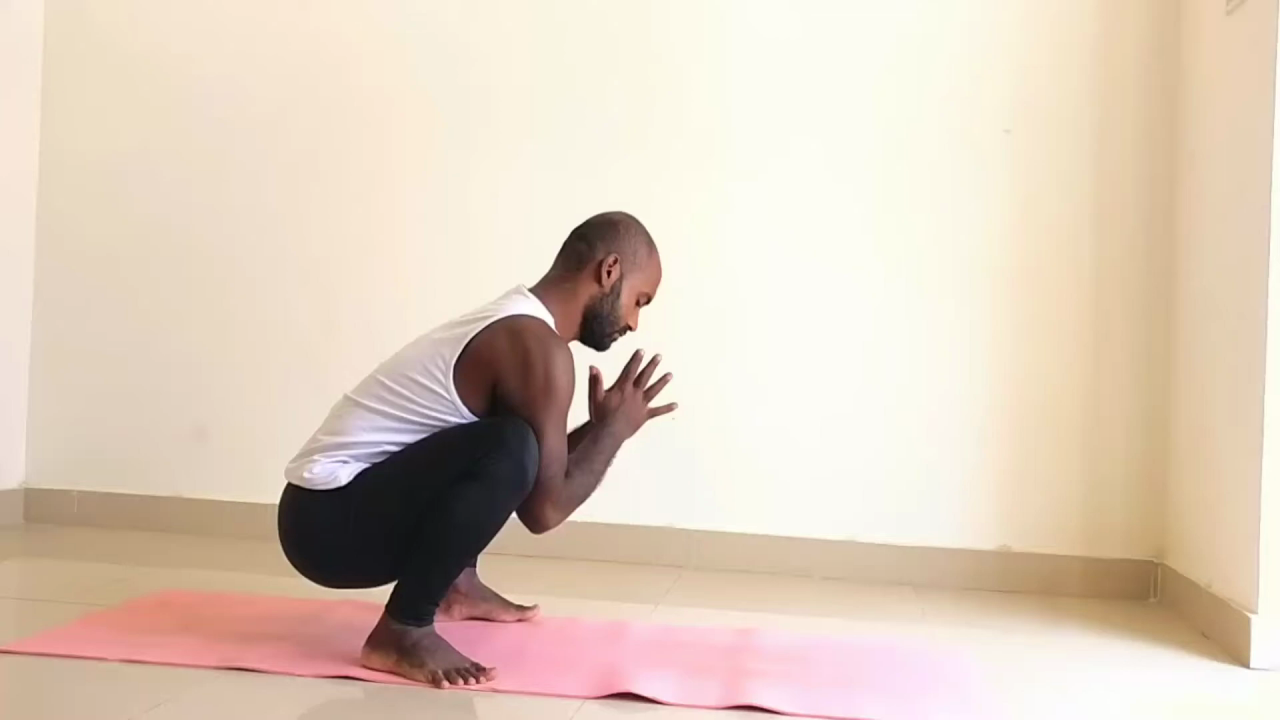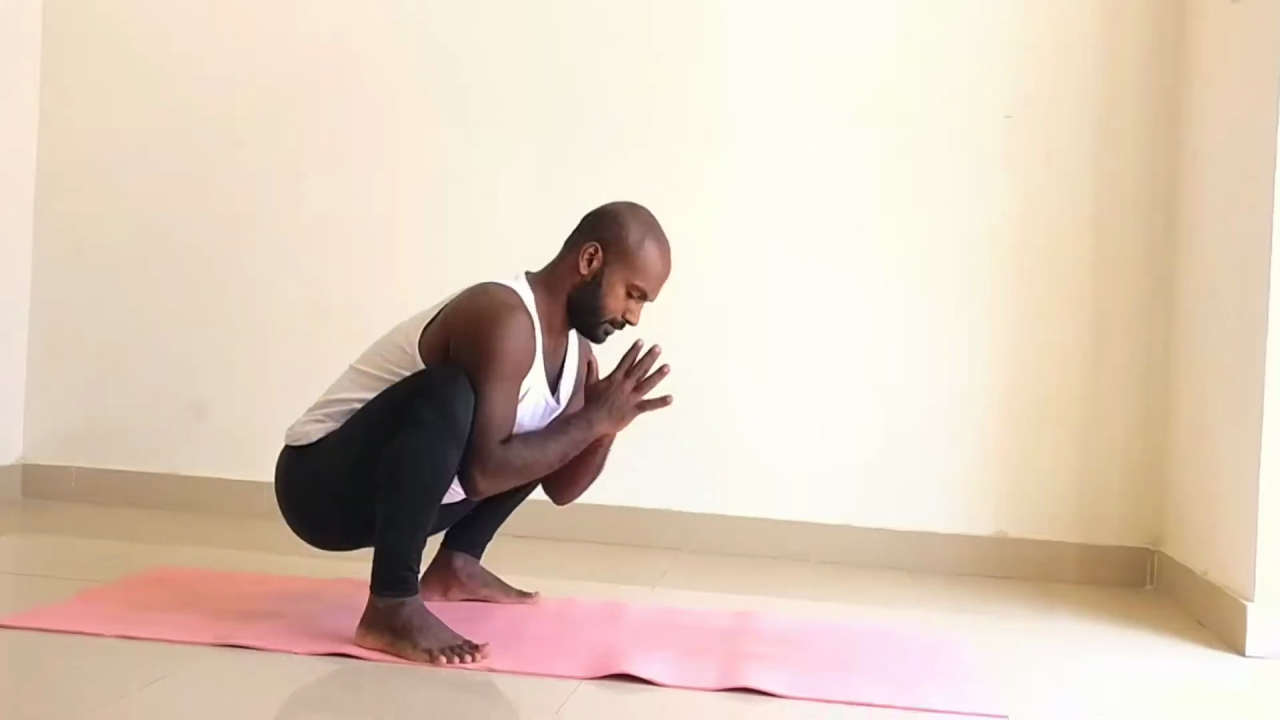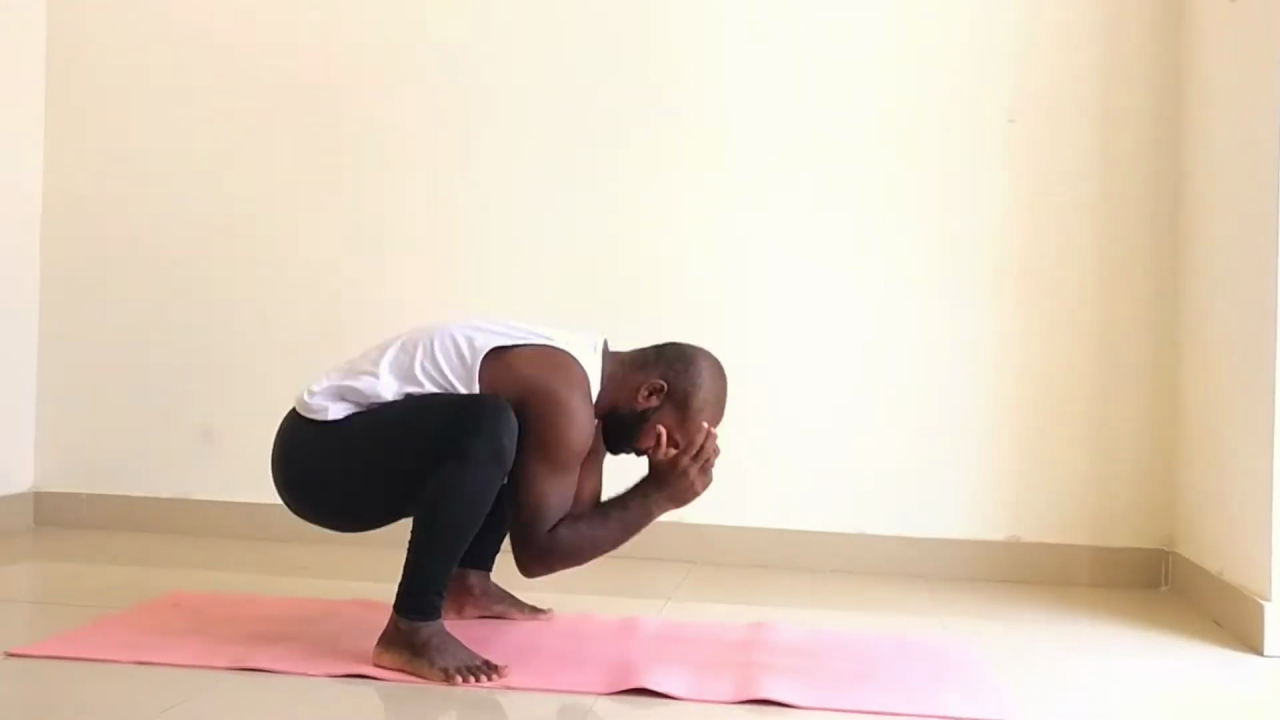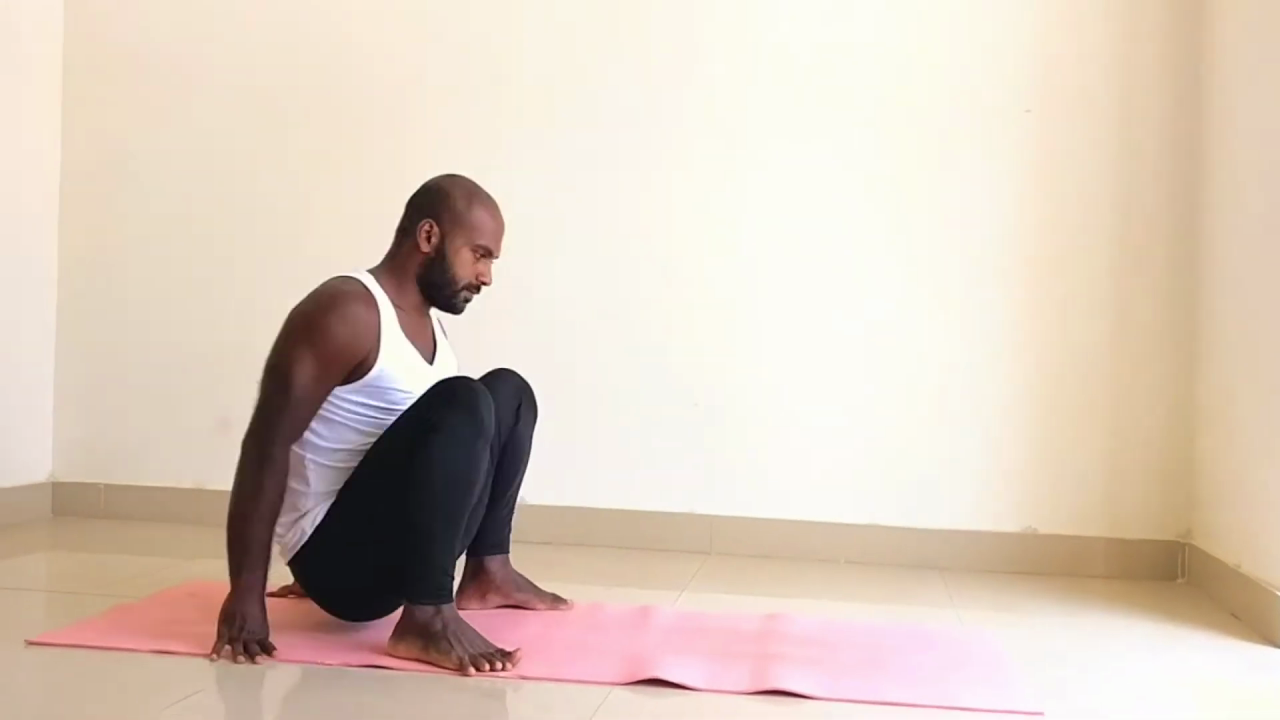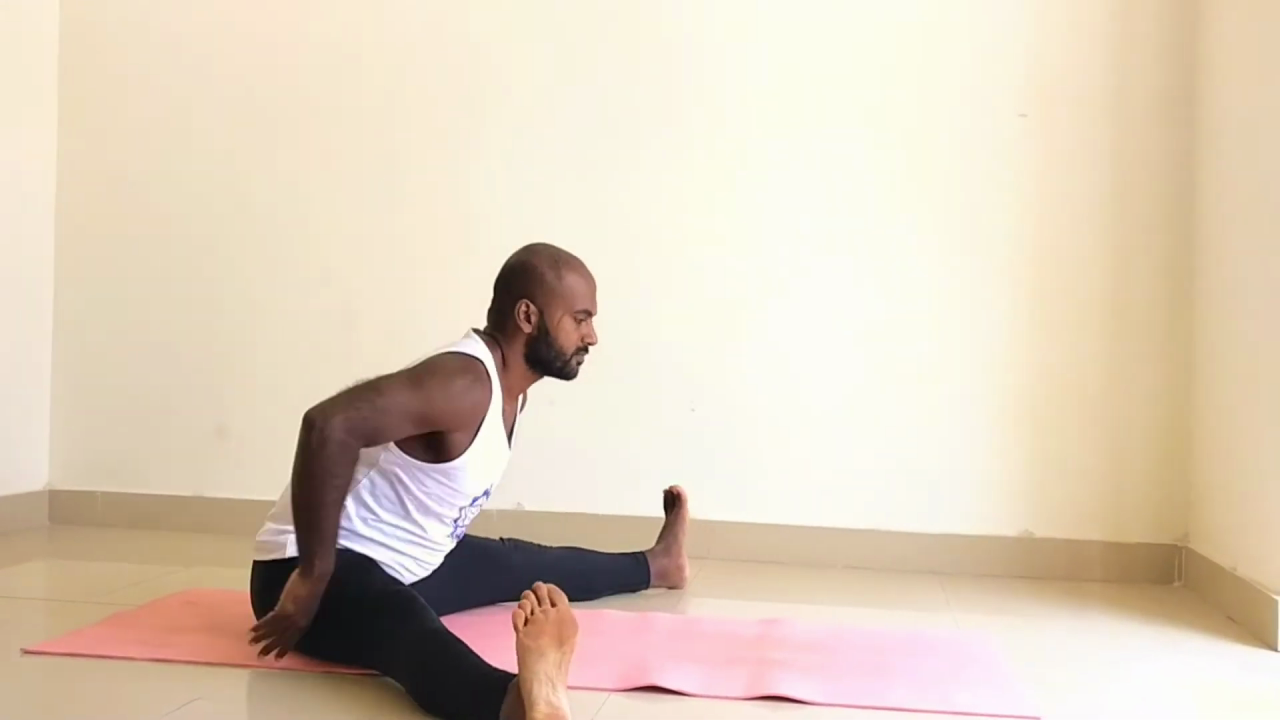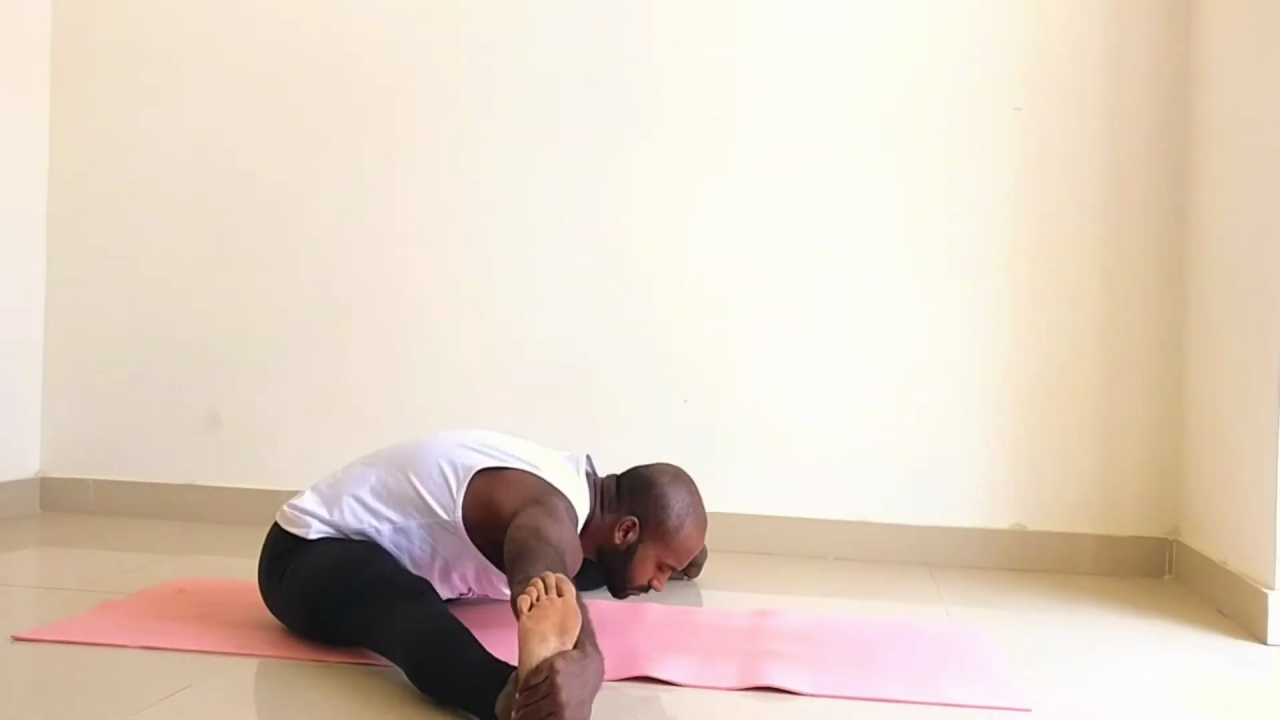
dt=0.5s
person 1, frame 1
left shoulder: (515, 326)
right shoulder: (537, 346)
left elbow: (543, 471)
right elbow: (543, 509)
left wrist: (603, 427)
right wrist: (614, 429)
left hip: (358, 504)
right hip: (330, 525)
right knee: (509, 449)
left ankle: (457, 585)
right ankle: (402, 632)
person 1, frame 2
left shoulder: (567, 345)
right shoulder: (503, 320)
left elbow: (562, 485)
right elbow: (483, 471)
left wrist: (604, 422)
right wrist: (594, 420)
right hip: (320, 486)
right knee: (446, 399)
left ankle: (457, 565)
right ankle: (392, 608)
person 1, frame 3
left shoulder: (593, 383)
right shoulder: (566, 390)
left elbow: (587, 530)
right elbow: (537, 552)
left wrist: (660, 486)
right wrist: (658, 498)
right hip: (318, 448)
right knee: (491, 431)
left ankle: (467, 583)
right ankle: (413, 627)
person 1, frame 4
left shoulder: (423, 320)
right shoulder: (347, 309)
right elbow: (267, 442)
right wrist: (247, 593)
left hip: (376, 544)
right hip: (337, 551)
left knee: (508, 393)
right knee: (464, 405)
left ankle: (490, 571)
right ankle: (427, 618)
person 1, frame 5
left shoulder: (506, 380)
right shoulder: (463, 382)
right elbow: (326, 426)
right wrist: (315, 572)
left hip: (400, 564)
right hip: (312, 568)
left knee: (512, 563)
right knee: (407, 625)
left ankle: (654, 568)
person 1, frame 6
left shoulder: (587, 490)
right shoulder: (551, 512)
right elbow: (542, 593)
right wrist: (585, 663)
left hip: (375, 542)
right hip: (309, 553)
right knee: (405, 605)
